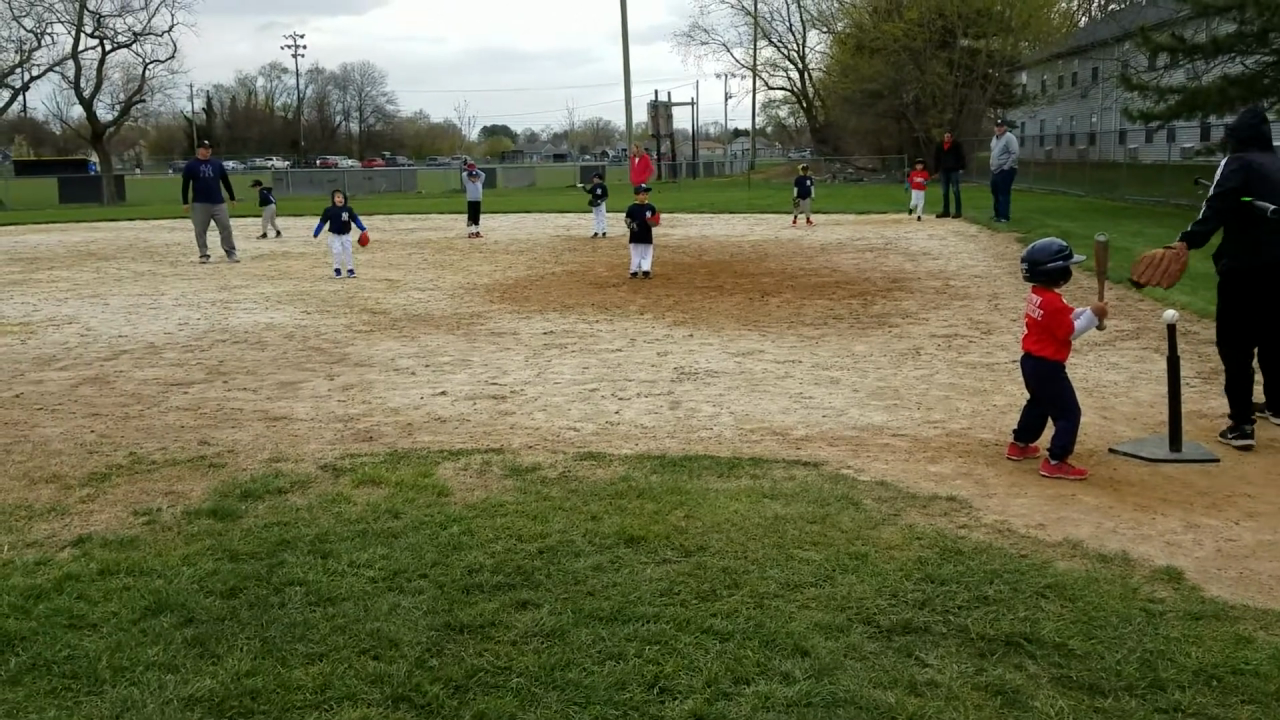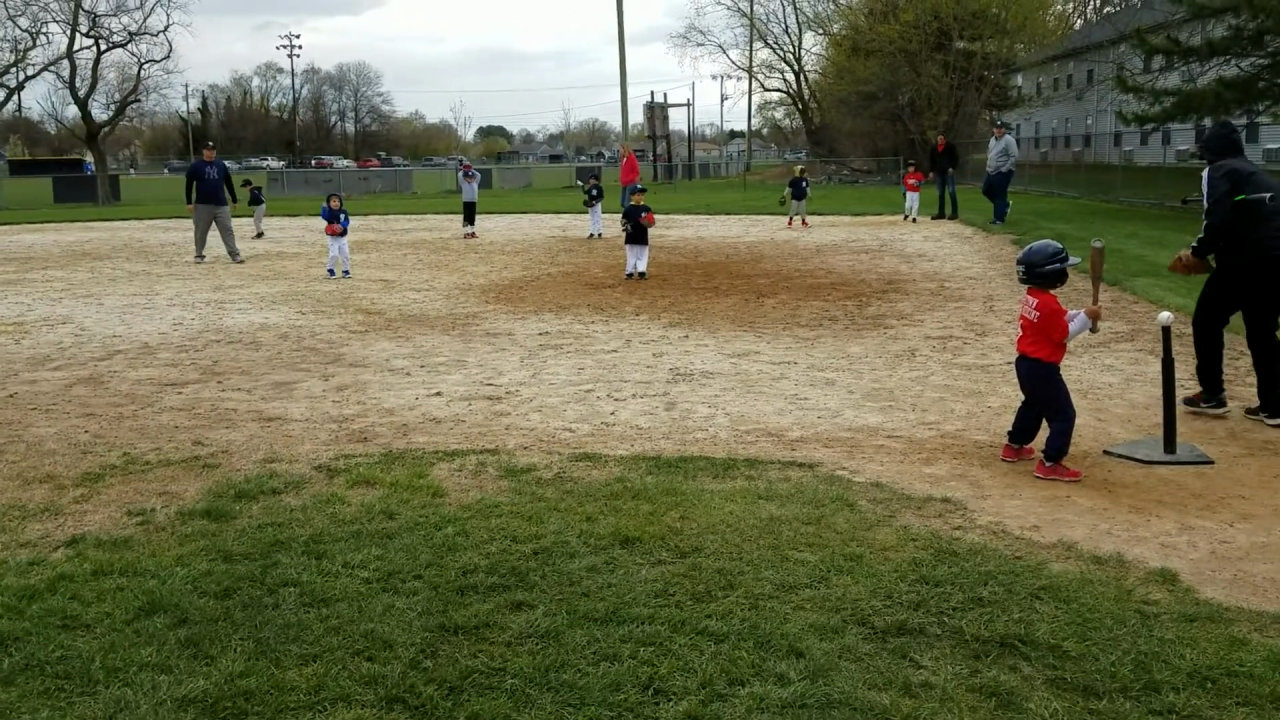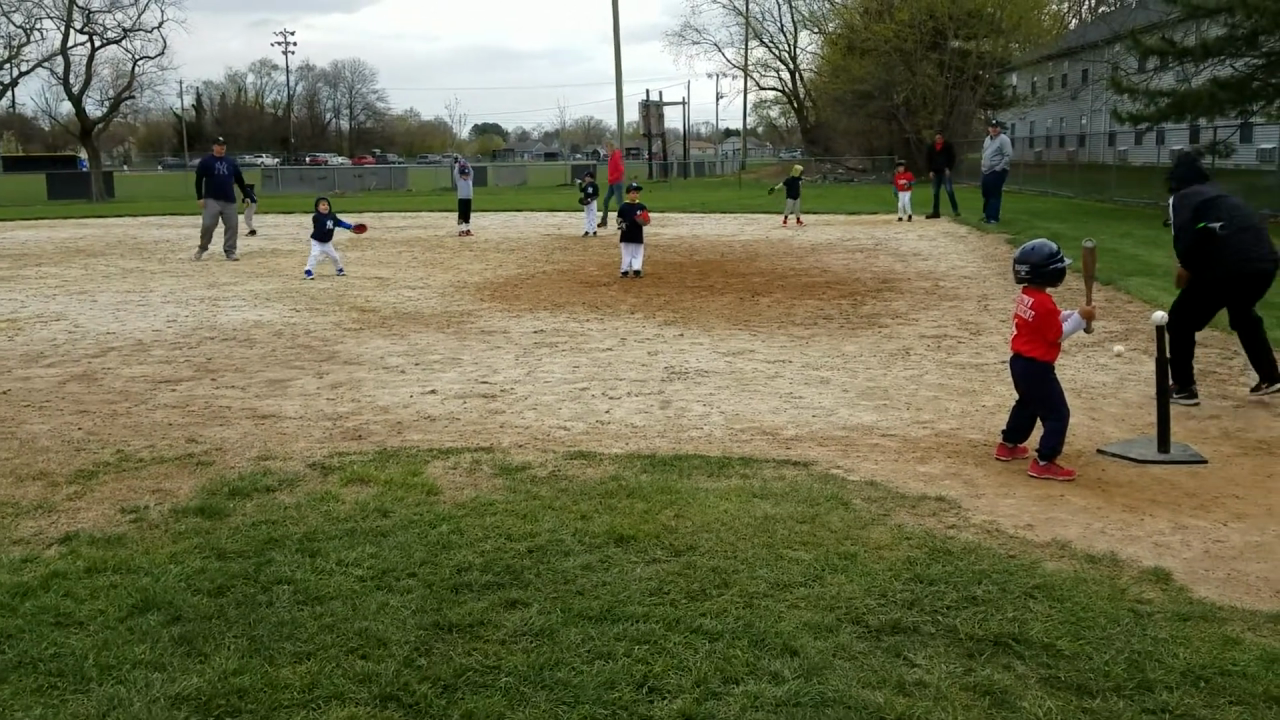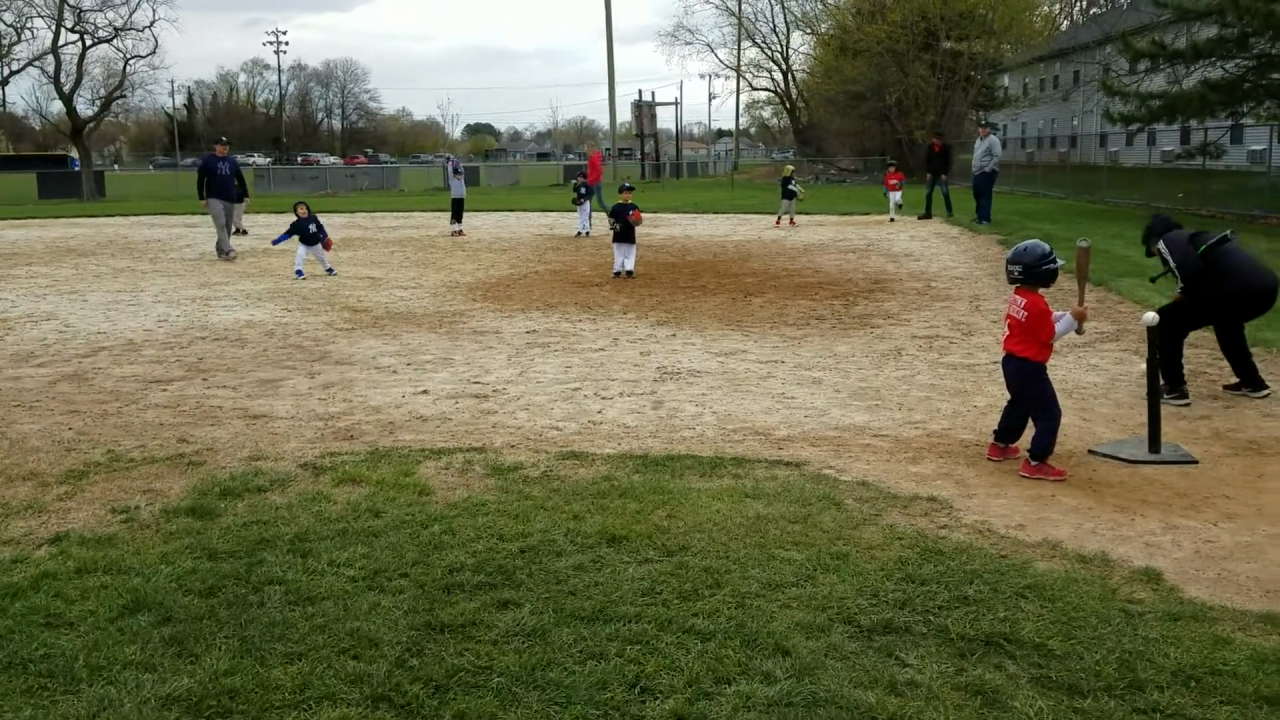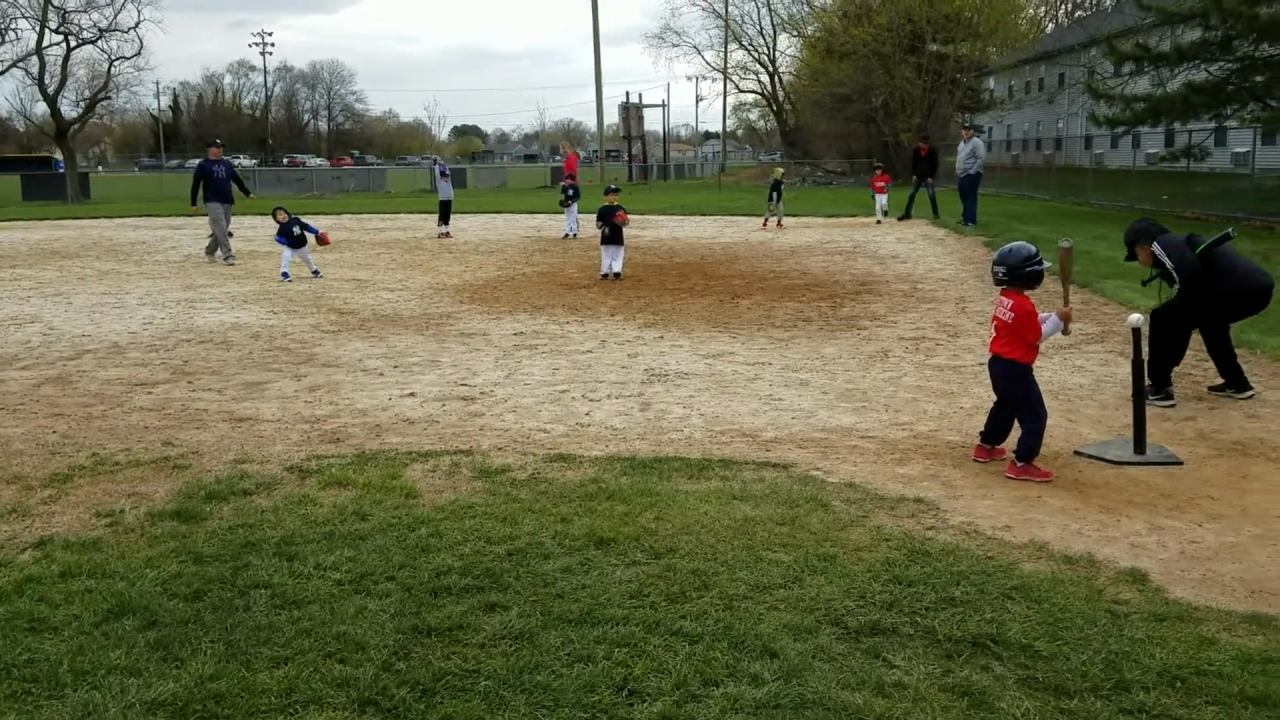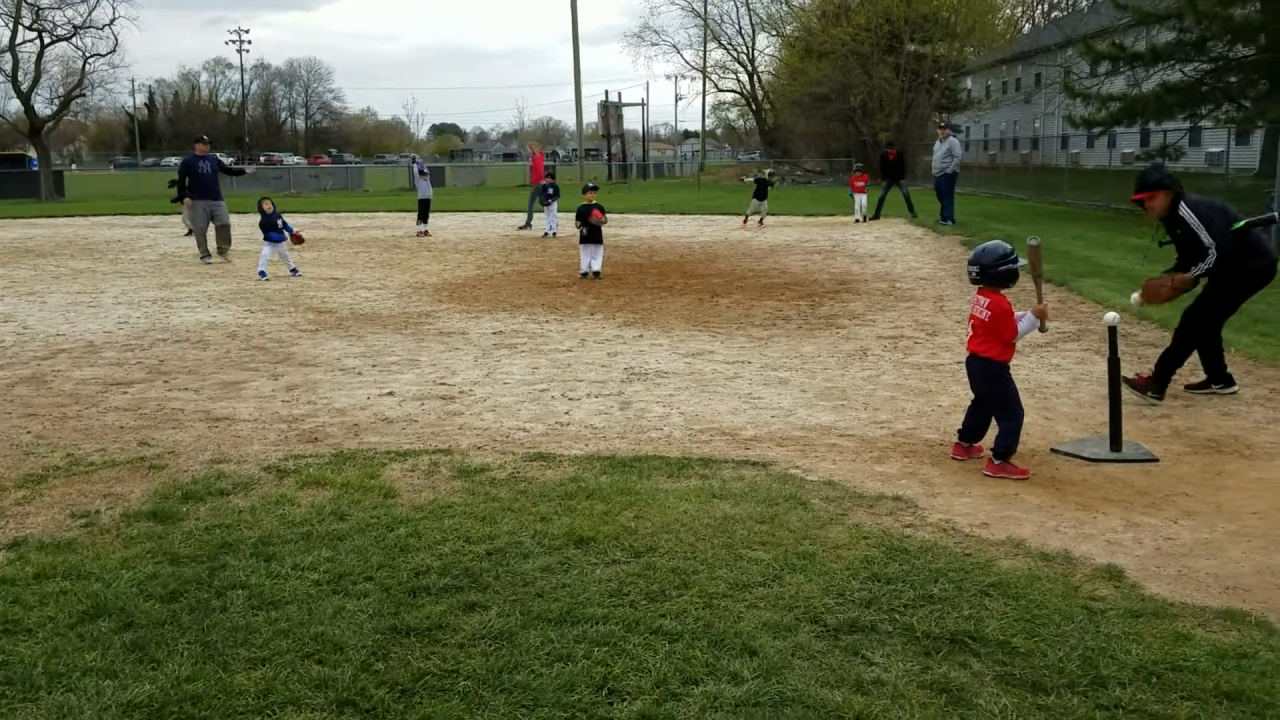
dt=0.3s
person 1, frame 1
left shoulder: (1236, 163)
left elbow: (1216, 209)
left wrist: (1188, 241)
left hip: (1245, 267)
left knee: (1234, 344)
left ankle: (1243, 422)
person 1, frame 2
left shoulder: (1216, 171)
left elbow: (1217, 218)
left wrist: (1198, 252)
right wrist: (1207, 252)
left hip: (1245, 260)
left knee: (1207, 322)
left ankle: (1212, 395)
person 1, frame 3
left shoulder: (1180, 198)
right shoulder: (1224, 196)
left elbow: (1186, 242)
left wrist: (1186, 267)
right wrist: (1192, 268)
left hip: (1228, 270)
left knee: (1179, 321)
right knee: (1243, 314)
left ankle: (1183, 388)
person 1, frame 4
left shoulder: (1167, 241)
left elbow: (1190, 271)
left wrist: (1182, 294)
left hip: (1234, 291)
right hip: (1266, 288)
left knee: (1167, 321)
right knee: (1226, 320)
left ankle: (1174, 388)
right ankle: (1252, 382)
person 1, frame 5
left shoulder: (1161, 245)
left elbow: (1188, 276)
left wrist: (1176, 301)
left hip: (1235, 290)
right hip: (1258, 288)
left knee: (1161, 319)
right knee: (1208, 317)
left ankle: (1160, 389)
right ankle: (1237, 383)
person 1, frame 6
left shoulder: (1189, 210)
right shoulder: (1174, 216)
left elbow: (1218, 250)
right elbow: (1186, 260)
left wrist: (1193, 276)
left hip: (1252, 265)
right hip: (1249, 265)
left knee: (1195, 319)
right knee: (1205, 316)
left ankle: (1156, 384)
right ankle: (1219, 379)
person 2, frame 1
left shoulder: (1036, 295)
right shoulder: (1052, 301)
left elbow: (1067, 316)
right elbow: (1070, 332)
left wrist: (1090, 311)
right wrist: (1093, 314)
left hip: (1031, 361)
right hip: (1047, 366)
left knee: (1038, 403)
right knee: (1068, 413)
left ankle: (1020, 444)
right ankle: (1055, 462)
person 2, frame 2
left shoulder: (1031, 296)
right shoulder: (1048, 303)
left elbow: (1060, 319)
right elbow: (1064, 334)
left wrist: (1082, 314)
right wrist: (1087, 317)
left hip: (1025, 362)
right hip: (1042, 368)
left knee: (1033, 405)
right knee: (1063, 414)
left ankle: (1014, 446)
right ankle: (1050, 464)
person 2, frame 3
left shoulder: (1025, 295)
right shoulder: (1043, 302)
left elbow: (1052, 319)
right elbow: (1058, 334)
left wrist: (1076, 314)
right wrist: (1081, 318)
left hip: (1020, 361)
right hip: (1037, 367)
left knee: (1027, 404)
right knee: (1057, 413)
left ankle: (1009, 444)
right ankle: (1044, 462)
person 2, frame 4
left shoulder: (1017, 296)
right shoulder: (1036, 303)
right elbow: (1050, 334)
left wrist: (1066, 315)
right wrist: (1073, 318)
left hip: (1012, 361)
right hip: (1029, 367)
left knee: (1019, 404)
right knee: (1049, 413)
left ankle: (1000, 445)
right ankle: (1035, 462)
person 2, frame 5
left shoulder: (1003, 298)
right shoulder: (1023, 304)
right elbow: (1036, 336)
left wrist: (1052, 316)
right wrist: (1058, 319)
left hip: (998, 363)
right hip: (1015, 369)
left knee: (1005, 405)
right knee: (1035, 415)
left ankle: (986, 446)
right ankle: (1022, 464)
person 2, frame 6
left shoulder: (980, 296)
right shoulder: (999, 303)
right elbow: (1013, 334)
left wrist: (1026, 315)
right wrist: (1034, 317)
left hip: (975, 361)
right hip: (992, 367)
left knee: (982, 404)
right knee: (1012, 413)
left ankle: (964, 444)
right ankle: (999, 461)
